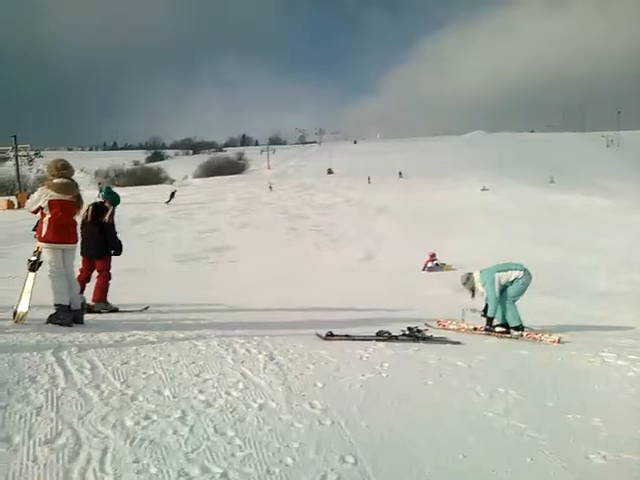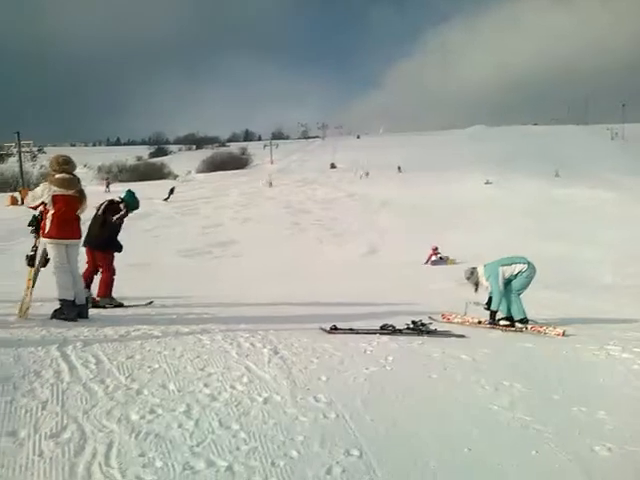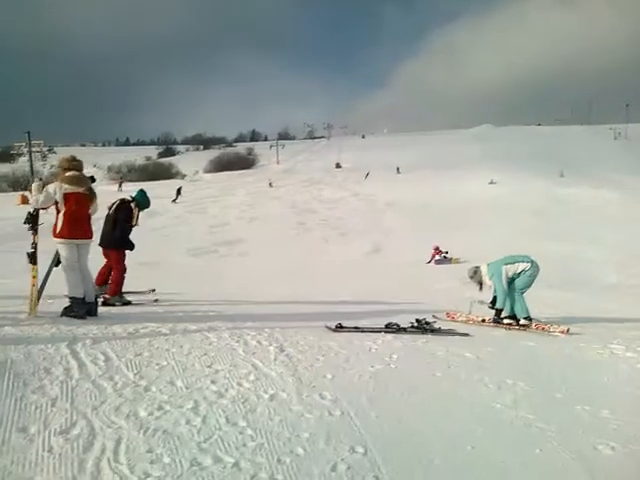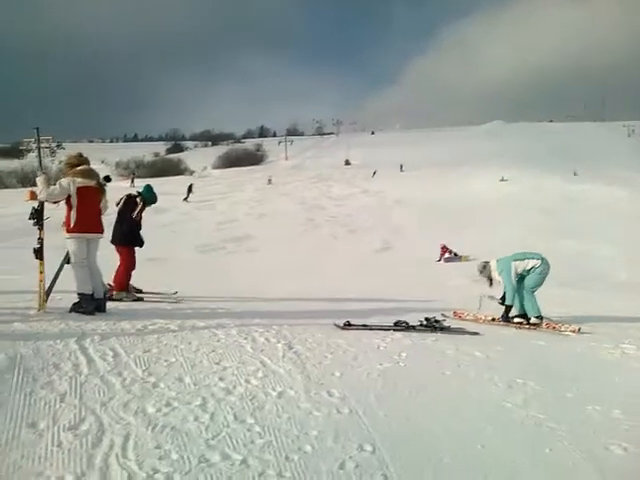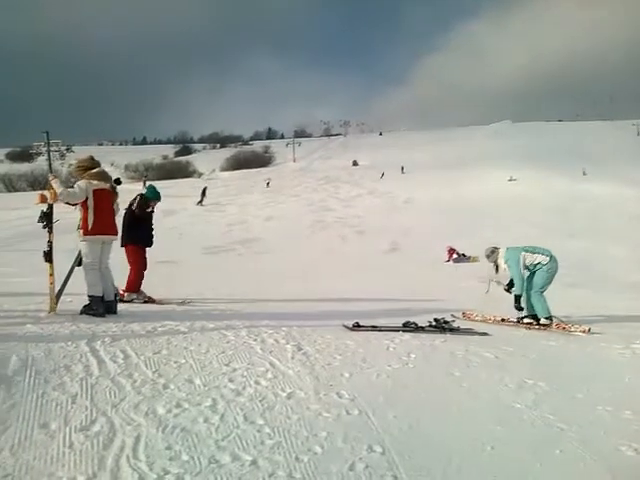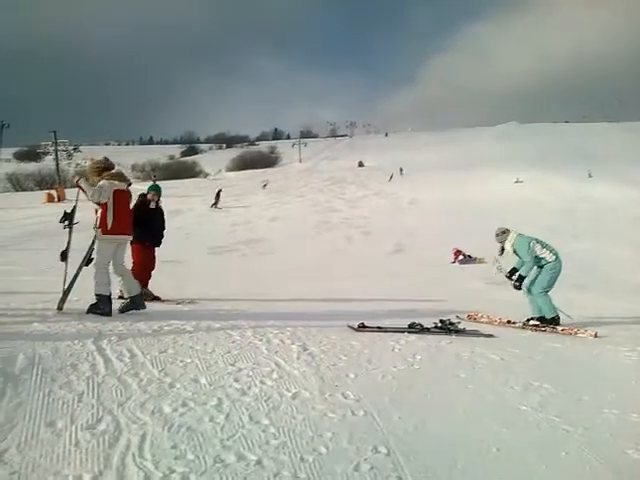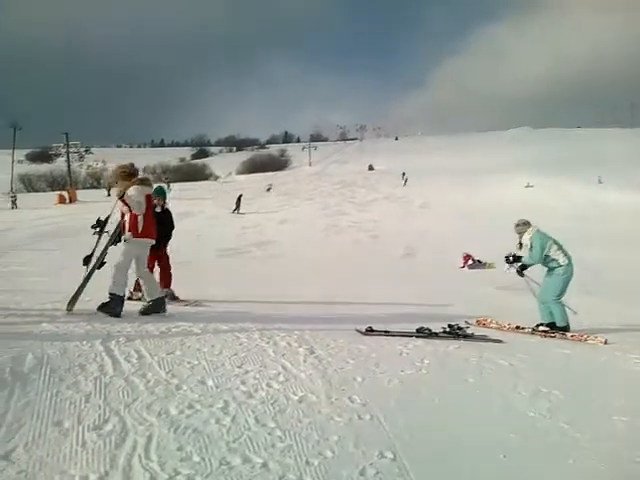
dt=0.3s
person 1, frame 1
left shoulder: (45, 191)
right shoulder: (75, 193)
left elbow: (30, 207)
left hip: (50, 238)
right hip: (70, 239)
left knee: (56, 273)
right knee: (69, 273)
left ankle: (63, 312)
right ankle: (76, 310)
person 1, frame 2
left shoulder: (48, 187)
right shoulder: (78, 189)
left elbow: (29, 202)
left hip: (54, 234)
right hip: (73, 234)
left knee: (60, 269)
right knee: (73, 268)
left ankle: (67, 307)
right ankle: (80, 305)
person 1, frame 3
left shoulder: (58, 187)
right shoulder: (89, 188)
left elbow: (37, 202)
right elbow: (93, 210)
left wrist: (37, 186)
left hip: (66, 233)
right hip: (85, 233)
left knee: (70, 267)
right knee: (82, 267)
left ankle: (77, 305)
right ankle: (90, 303)
person 1, frame 4
left shoulder: (70, 181)
right shoulder: (98, 184)
left elbow: (47, 194)
right elbow: (103, 207)
left wrist: (41, 179)
left hip: (77, 229)
right hip: (95, 229)
left knee: (79, 264)
right knee: (91, 263)
left ankle: (86, 301)
right ankle: (99, 299)
person 1, frame 5
left shoulder: (86, 184)
right shoulder: (109, 186)
left elbow: (68, 196)
right elbow: (114, 209)
left wrist: (55, 182)
left hip: (92, 231)
right hip: (110, 231)
left knee: (91, 266)
right knee: (103, 266)
left ankle: (96, 304)
right ankle: (109, 302)
person 1, frame 6
left shoulder: (106, 183)
right shoulder: (122, 187)
left elbow: (97, 196)
left wrist: (81, 182)
left hip: (108, 231)
right hip: (123, 231)
left knee: (101, 265)
right knee: (119, 265)
left ankle: (103, 302)
right ankle: (135, 297)
person 1, frame 7
left shoulder: (135, 189)
right shoulder: (140, 190)
left elbow: (139, 208)
left wrist: (124, 197)
left hip: (137, 235)
right hip: (145, 235)
left knee: (121, 266)
right knee: (142, 269)
left ankle: (115, 303)
right ankle: (158, 301)
